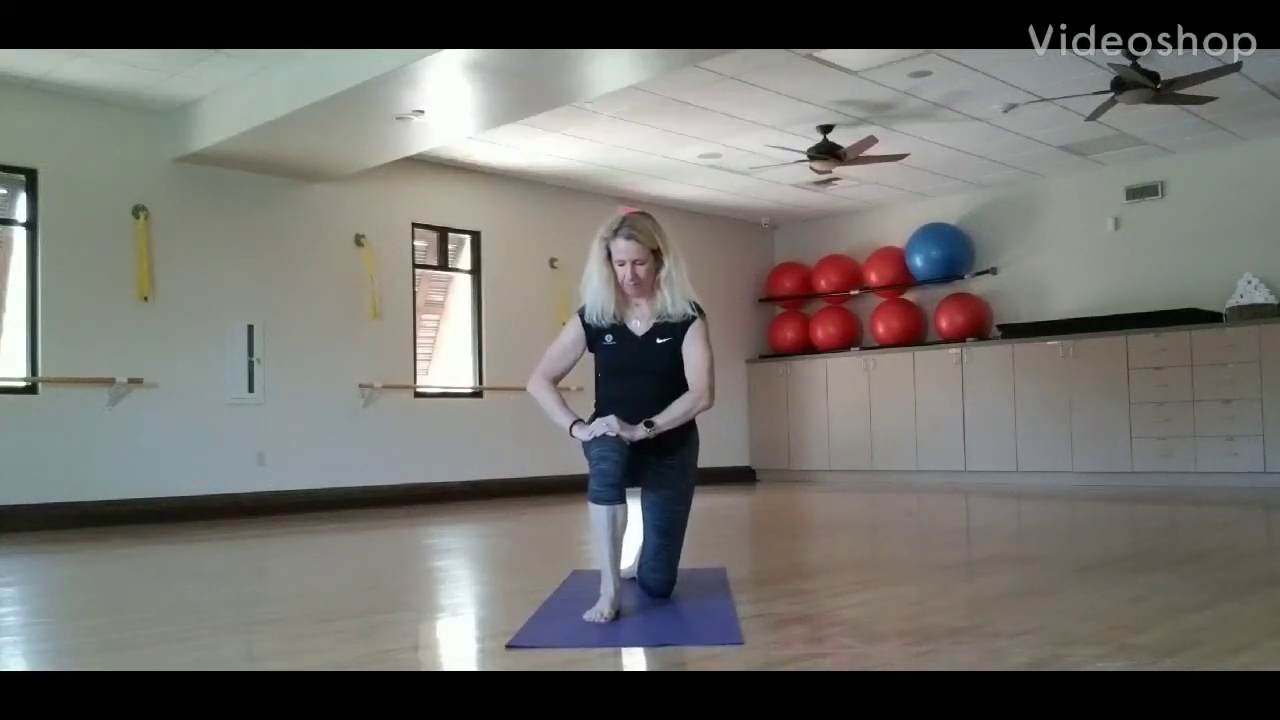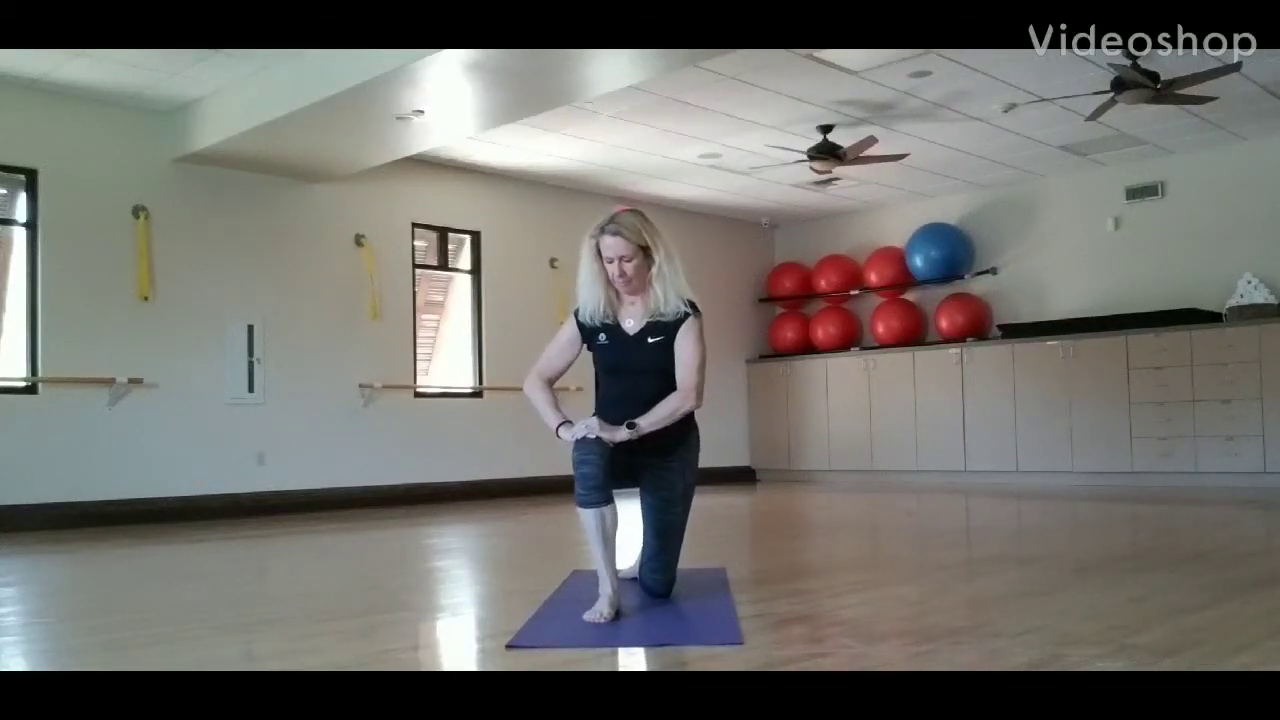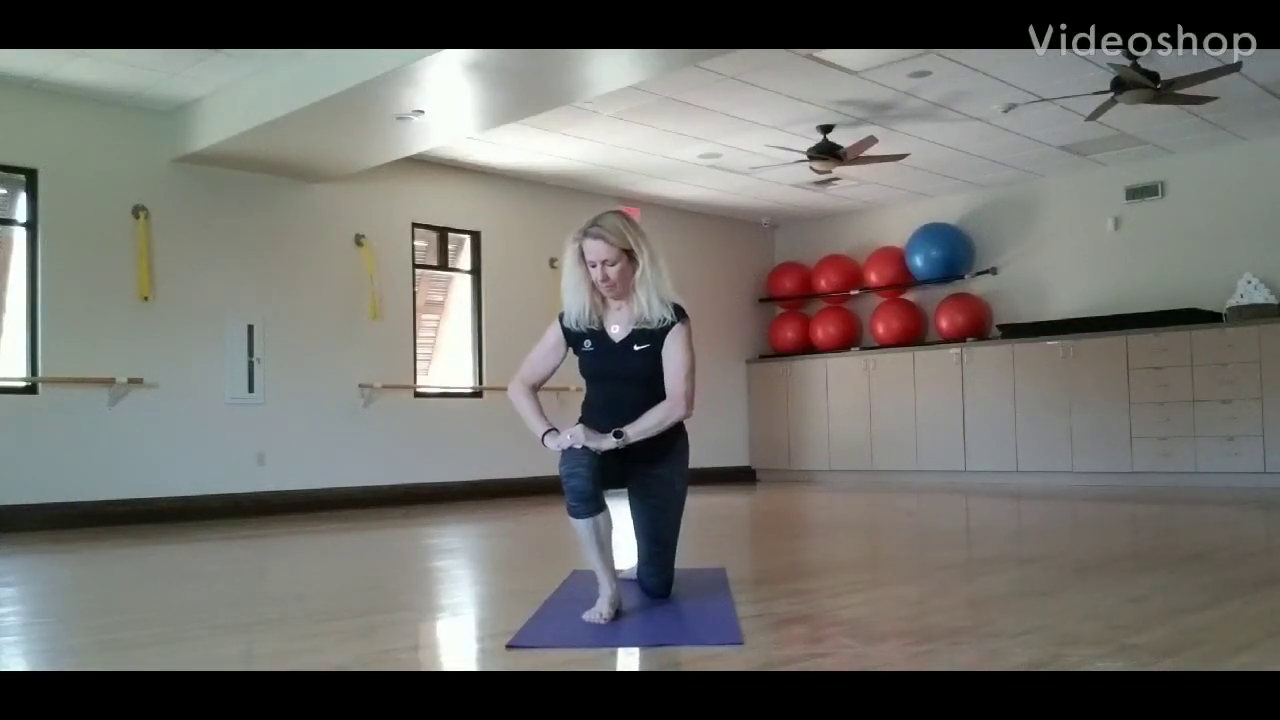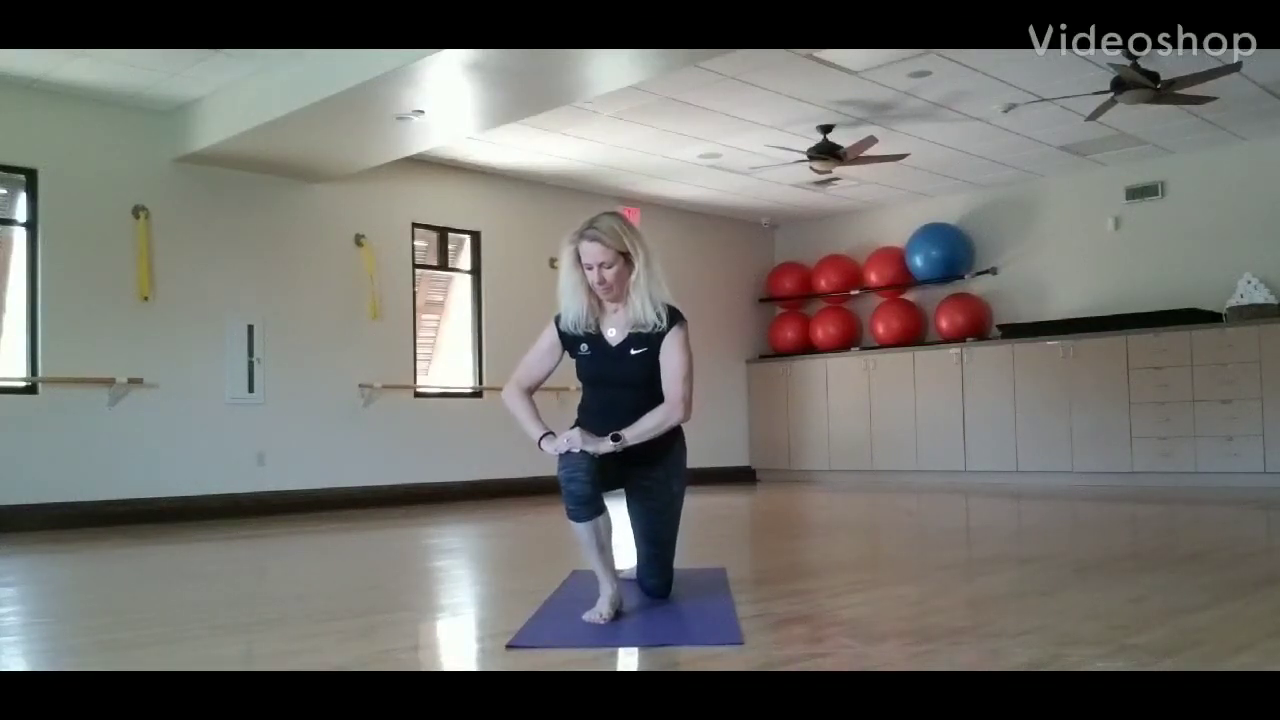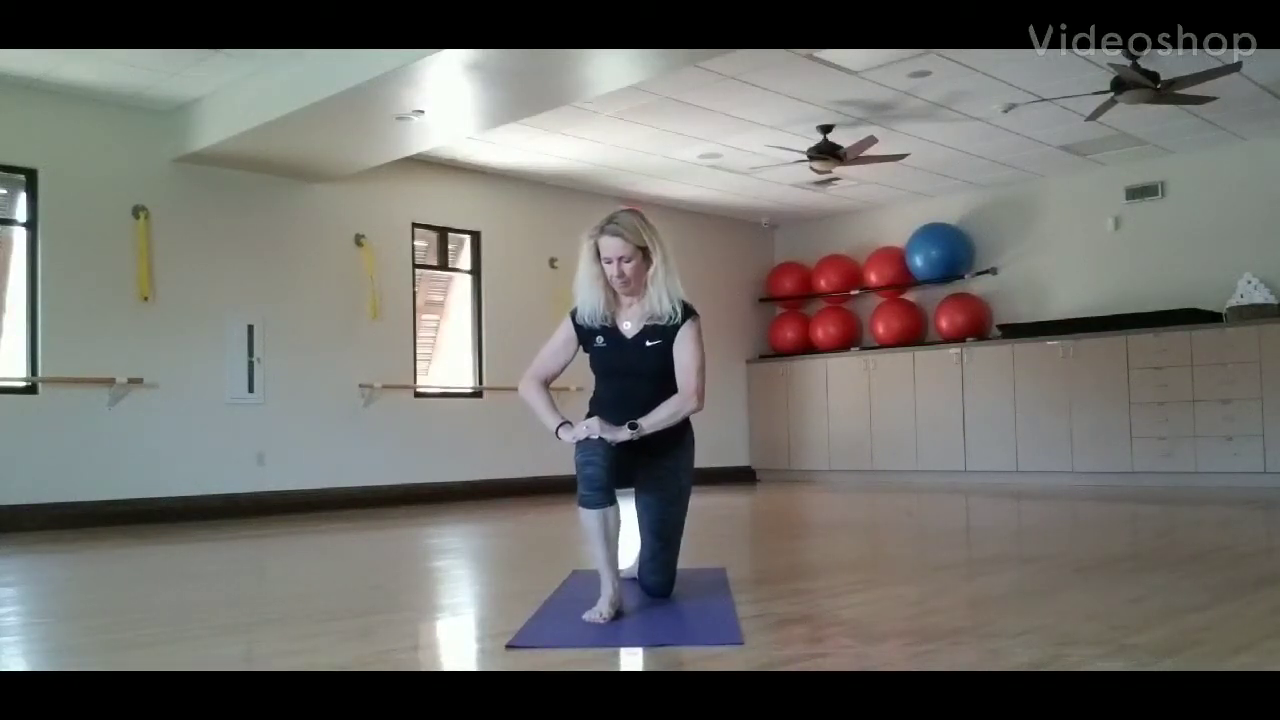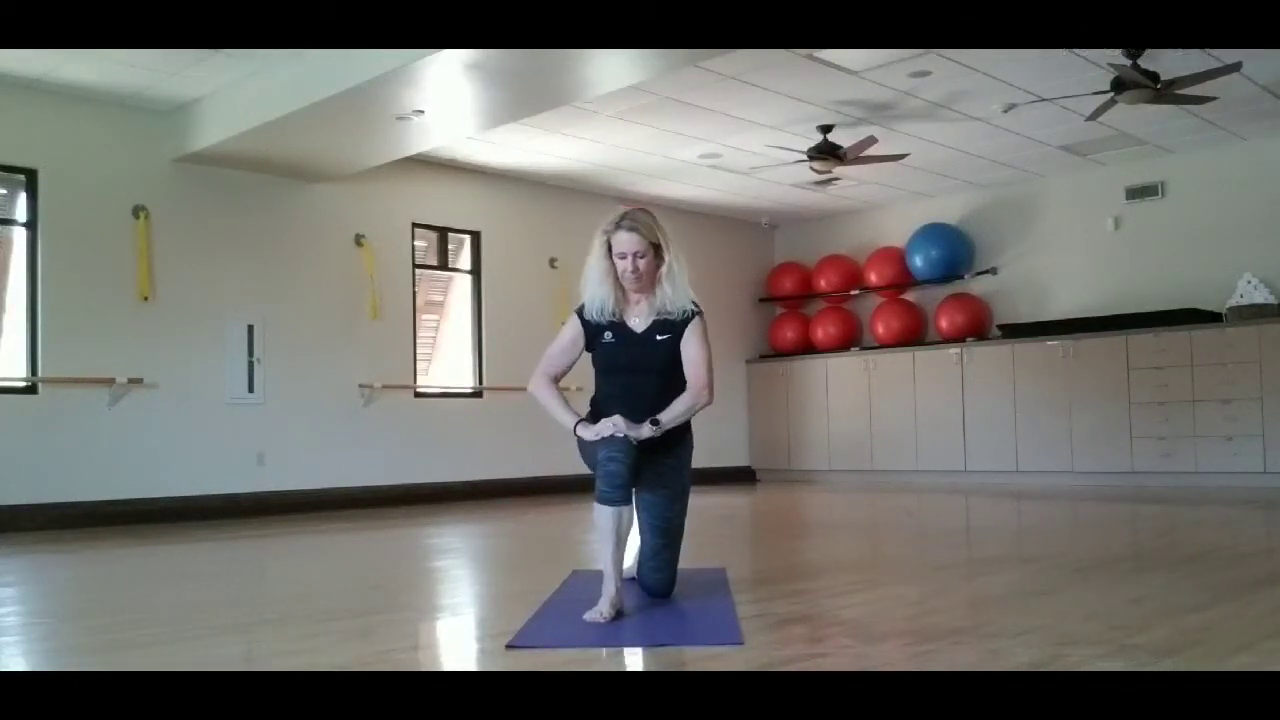
dt=0.5s
person 1, frame 1
left shoulder: (686, 317)
right shoulder: (593, 316)
left elbow: (701, 394)
right elbow: (539, 381)
left wrist: (641, 428)
right wrist: (576, 426)
left hip: (671, 446)
right hip: (612, 439)
left knee: (658, 583)
right knee: (607, 456)
left ankle: (641, 563)
right ankle: (609, 589)
person 1, frame 2
left shoulder: (681, 314)
right shoulder: (589, 316)
left elbow: (689, 395)
right elbow: (536, 380)
left wrist: (627, 430)
right wrist: (564, 427)
left hip: (669, 447)
right hip: (610, 439)
left knee: (658, 585)
right knee: (587, 460)
left ankle: (642, 564)
right ankle: (607, 589)
person 1, frame 3
left shoulder: (669, 319)
right shoulder: (574, 320)
left elbow: (680, 403)
right elbow: (520, 385)
left wrist: (613, 438)
right wrist: (549, 435)
left hip: (658, 452)
right hip: (596, 443)
left knee: (656, 586)
right knee: (575, 472)
left ankle: (640, 567)
right ankle: (607, 589)
person 1, frame 4
left shoulder: (666, 323)
right shoulder: (570, 323)
left elbow: (678, 407)
right elbow: (515, 390)
left wrist: (611, 441)
right wrist: (546, 439)
left hip: (655, 454)
right hip: (594, 446)
left knee: (656, 586)
right knee: (574, 476)
left ankle: (639, 570)
right ankle: (608, 588)
person 1, frame 5
left shoulder: (679, 316)
right shoulder: (586, 316)
left elbow: (691, 397)
right elbow: (531, 382)
left wrist: (628, 430)
right wrist: (564, 428)
left hip: (665, 447)
right hip: (605, 439)
left knee: (658, 584)
right knee: (591, 461)
left ankle: (642, 564)
right ankle: (609, 589)
person 1, frame 6
left shoulder: (684, 315)
right shoulder: (591, 314)
left elbow: (701, 391)
right elbow: (540, 380)
left wrist: (647, 427)
right wrist: (579, 426)
left hip: (667, 445)
right hip: (606, 439)
left knee: (658, 584)
right knee: (617, 455)
left ankle: (638, 563)
right ankle: (610, 589)
